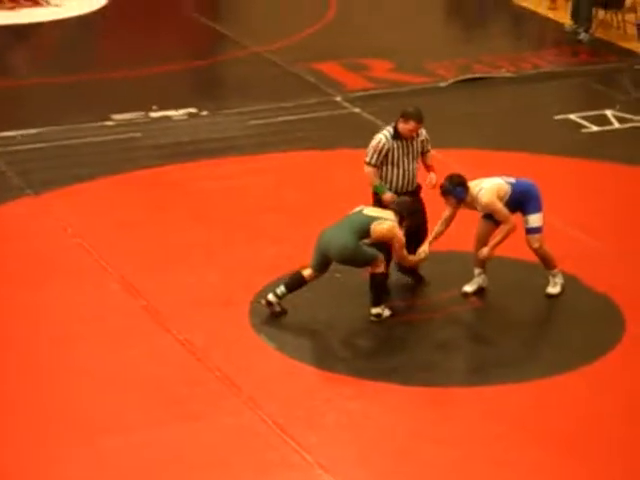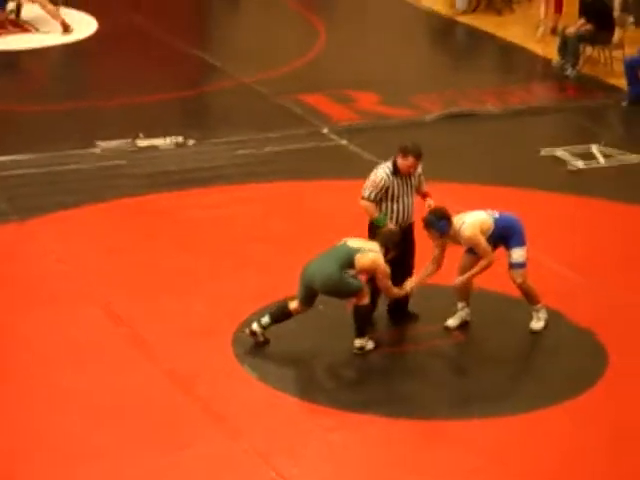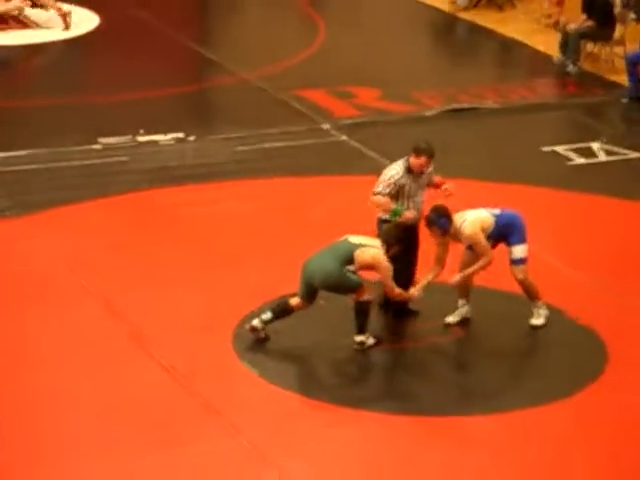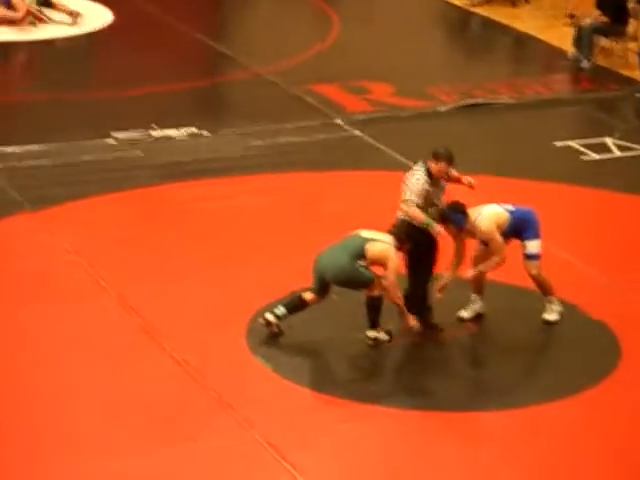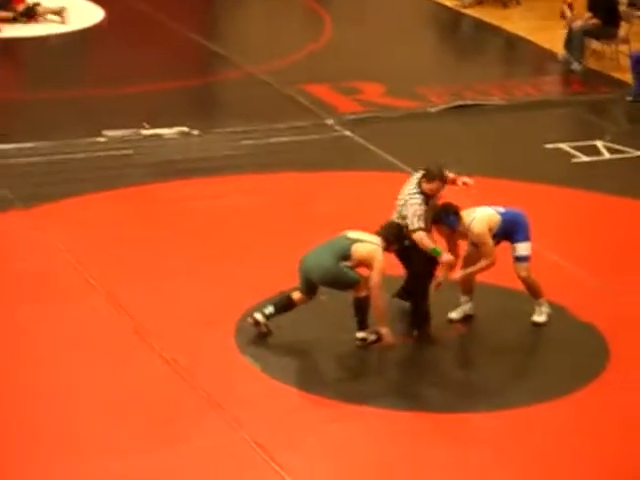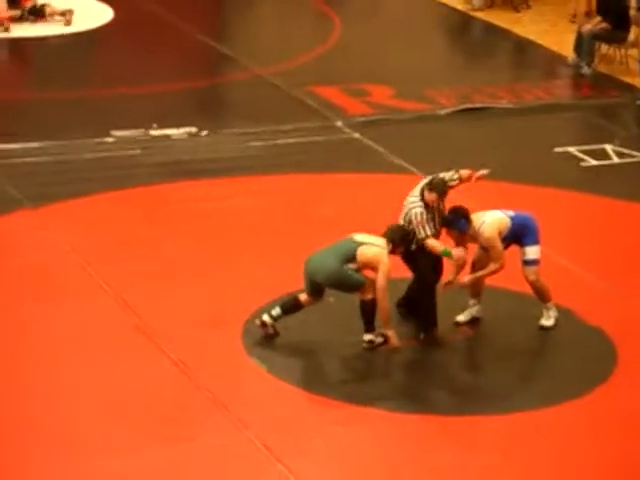
dt=0.2s
person 1, frame 1
left shoulder: (421, 135)
right shoulder: (383, 139)
left elbow: (426, 152)
right elbow: (369, 167)
left wrist: (431, 171)
right wrist: (381, 191)
left hip: (411, 192)
right hip: (388, 195)
left knee: (420, 230)
left ankle: (409, 266)
person 1, frame 2
left shoulder: (416, 170)
right shoulder: (382, 175)
right elbow: (365, 201)
left wrist: (427, 196)
right wrist: (382, 222)
left hip: (405, 228)
right hip: (383, 229)
left knee: (405, 271)
left ankle: (399, 311)
person 1, frame 3
left shoulder: (425, 169)
right shoulder: (396, 173)
left elbow: (431, 179)
right elbow: (377, 197)
left wrist: (442, 184)
right wrist: (400, 212)
left hip: (411, 224)
left knee: (408, 268)
right knee: (396, 269)
left ankle: (400, 306)
right ankle: (389, 306)
person 1, frame 4
left shoulder: (440, 169)
right shoulder: (419, 180)
left elbow: (449, 174)
right elbow: (410, 209)
left wrist: (461, 178)
right wrist: (432, 225)
left hip: (427, 227)
right hip: (412, 228)
left knee: (427, 266)
right knee: (419, 270)
left ankle: (413, 303)
right ankle: (422, 317)
person 1, frame 5
left shoulder: (426, 177)
right shoulder: (415, 201)
left elbow: (445, 176)
right elbow: (417, 234)
left wrist: (457, 179)
right wrist: (439, 253)
left hip: (421, 233)
right hip: (404, 239)
left knee: (429, 264)
right knee: (420, 275)
left ankle: (407, 292)
right ankle: (419, 325)
person 1, frame 6
left shoulder: (435, 182)
right shoulder: (417, 210)
left elbow: (457, 174)
right elbow: (428, 241)
left wrist: (474, 174)
right wrist: (449, 253)
left hip: (426, 239)
right hip: (412, 244)
left knee: (434, 272)
right knee: (428, 279)
left ankle: (406, 304)
right ankle: (426, 328)
person 2, frame 1
left shoulder: (365, 208)
right shoulder: (395, 231)
right elbow: (405, 261)
right wrist: (420, 256)
left hip: (325, 237)
right hip: (343, 246)
left knee: (314, 271)
right knee: (378, 262)
left ankle: (273, 297)
right ankle: (377, 309)
person 2, frame 2
left shoulder: (352, 240)
right shoulder: (380, 264)
right elbow: (390, 292)
right wrist: (406, 289)
left hip: (310, 269)
right hip: (327, 277)
left knee: (301, 304)
right knee: (363, 293)
left ankle: (258, 327)
right ankle: (361, 341)
person 2, frame 3
left shoulder: (354, 237)
right shoulder: (382, 260)
right elbow: (392, 292)
right wrist: (409, 295)
left hip: (310, 265)
right hip: (328, 273)
left knee: (302, 300)
right knee: (362, 290)
left ankle: (259, 323)
right ankle: (361, 338)
person 2, frame 4
left shoulder: (368, 232)
right shoulder: (392, 256)
right elbow: (393, 294)
left wrist: (382, 280)
right wrist: (407, 316)
left hip: (322, 259)
right hip: (339, 267)
left knee: (316, 295)
right knee: (374, 285)
left ankle: (272, 317)
right ankle: (374, 333)
person 2, frame 5
left shoulder: (356, 233)
right shoulder: (378, 257)
right elbow: (376, 294)
right wrist: (383, 327)
left hip: (308, 260)
right hip: (325, 268)
left knee: (304, 294)
right knee: (362, 286)
left ankle: (261, 316)
right ankle: (363, 334)
person 2, frame 6
left shoulder: (363, 236)
right shoulder: (383, 260)
right elbow: (382, 297)
right wrist: (389, 329)
left hip: (313, 261)
right hip: (330, 269)
left knee: (311, 296)
right knee: (368, 289)
left ankle: (268, 318)
right ankle: (370, 336)
person 3, frame 1
left shoulder: (485, 199)
right shoulder: (460, 198)
left elbow: (510, 224)
right elbow: (444, 223)
left wrist: (490, 248)
right wrist: (428, 242)
left hip: (527, 195)
right hip: (506, 198)
left knee: (535, 245)
right knee: (480, 237)
left ankle: (556, 278)
right ankle: (479, 278)
person 3, frame 2
left shoulder: (467, 233)
right shoulder: (444, 233)
left elbow: (489, 259)
right elbow: (435, 264)
left wrist: (465, 278)
right wrist: (415, 281)
left hip: (511, 229)
right hip: (489, 232)
left knee: (518, 280)
right knee: (463, 269)
left ankle: (540, 312)
right ankle: (463, 311)
person 3, frame 3
left shoulder: (468, 231)
right shoulder: (445, 232)
left elbow: (488, 258)
right elbow: (438, 265)
left wrist: (463, 275)
right wrist: (420, 286)
left hip: (512, 225)
right hip: (490, 228)
left knee: (520, 276)
right knee: (464, 266)
left ankle: (540, 309)
right ankle: (463, 308)
person 3, frame 4
left shoulder: (483, 226)
right shoulder: (461, 227)
left elbow: (501, 256)
right elbow: (458, 257)
left wrist: (476, 272)
right wrist: (446, 279)
left hip: (526, 222)
right hip: (504, 223)
left knee: (533, 271)
right knee: (477, 260)
left ankle: (553, 304)
right ankle: (476, 303)
person 3, frame 5
left shoulder: (476, 229)
right shoulder: (453, 227)
left elbow: (490, 260)
right elbow: (453, 257)
left wrist: (464, 273)
left hip: (516, 224)
right hip: (495, 225)
left knee: (523, 274)
right knee: (467, 262)
left ankle: (542, 306)
right ankle: (466, 305)
person 3, frame 6
left shoulder: (486, 232)
right shoulder: (463, 230)
left elbow: (499, 264)
left wrist: (472, 278)
right wrist: (453, 277)
left hip: (525, 228)
right hip: (505, 228)
left knee: (531, 277)
right knee: (476, 266)
left ankle: (550, 310)
right ankle: (474, 308)
